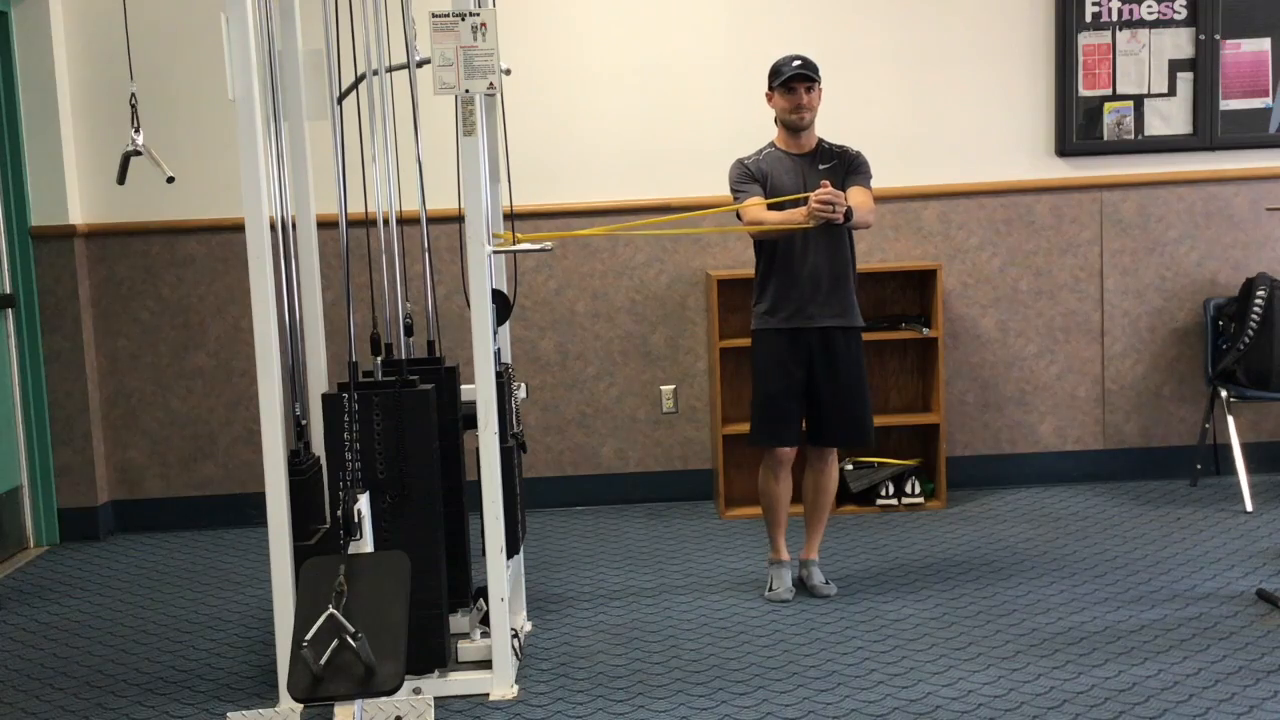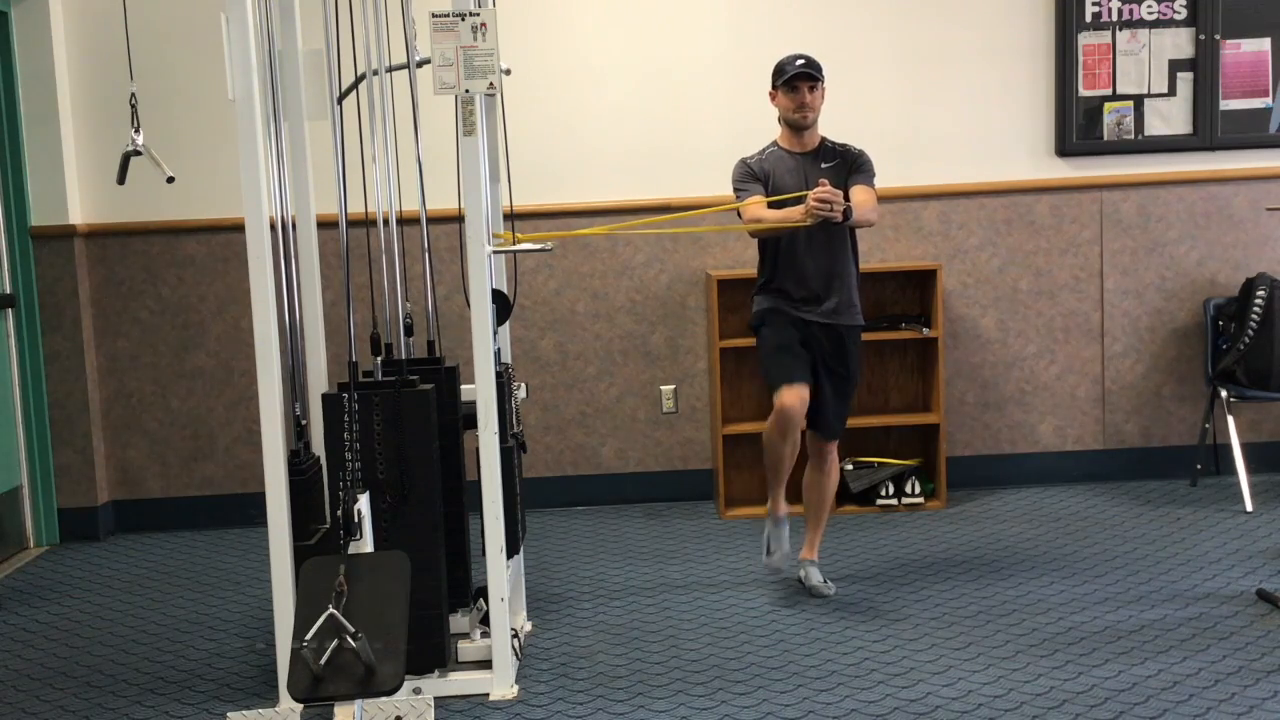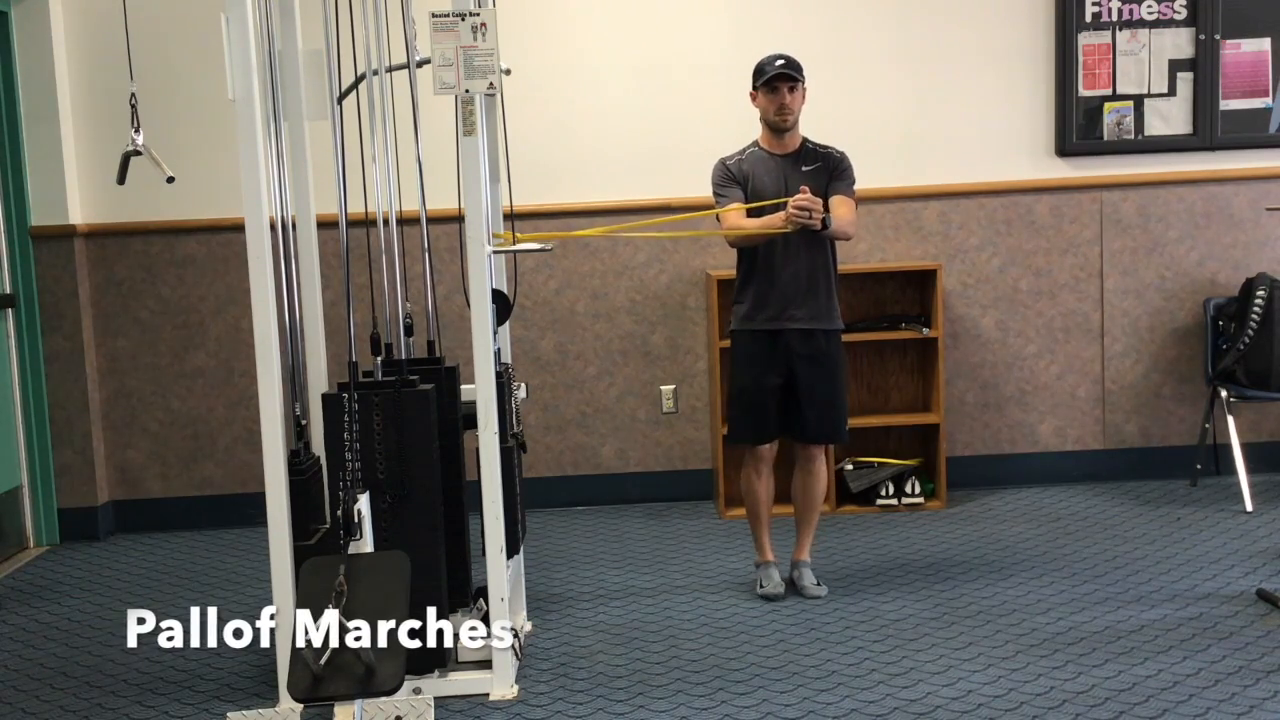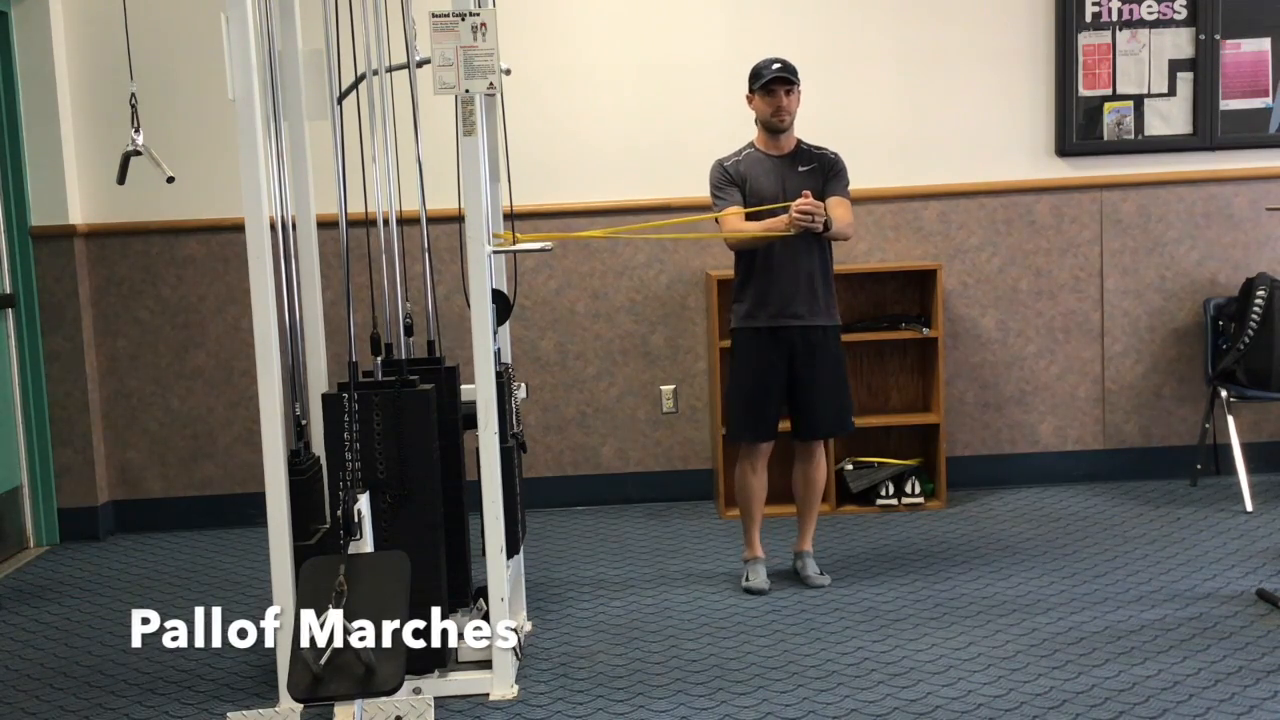
dt=1s
person 1, frame 1
left shoulder: (848, 161)
right shoulder: (750, 168)
left elbow: (866, 214)
right elbow: (756, 222)
left wrist: (842, 210)
right wrist: (804, 212)
left hip: (837, 323)
right hip: (778, 325)
left knee: (826, 447)
right knee: (779, 450)
left ankle: (810, 558)
right ankle: (779, 559)
person 1, frame 2
left shoulder: (851, 160)
right shoulder: (753, 168)
left elbow: (869, 212)
right elbow: (755, 221)
left wrist: (842, 209)
right wrist: (802, 211)
left hip: (838, 316)
right hip: (780, 309)
left knee: (825, 441)
right knee: (790, 408)
left ankle: (809, 558)
right ankle: (776, 511)
person 1, frame 3
left shoulder: (832, 162)
right shoulder: (732, 168)
left elbow: (847, 226)
right elbow: (734, 231)
left wrist: (818, 220)
right wrist: (784, 218)
left hip: (817, 326)
right hip: (756, 327)
left knee: (812, 448)
right knee: (759, 450)
left ankle: (802, 560)
right ankle: (766, 560)
person 1, frame 4
left shoulder: (826, 162)
right shoulder: (729, 169)
left elbow: (845, 226)
right elbow: (734, 233)
left wrist: (820, 222)
right wrist: (785, 221)
left hip: (816, 320)
right hip: (757, 323)
left knee: (812, 441)
right knee: (755, 445)
left ankle: (804, 550)
right ankle: (753, 555)
